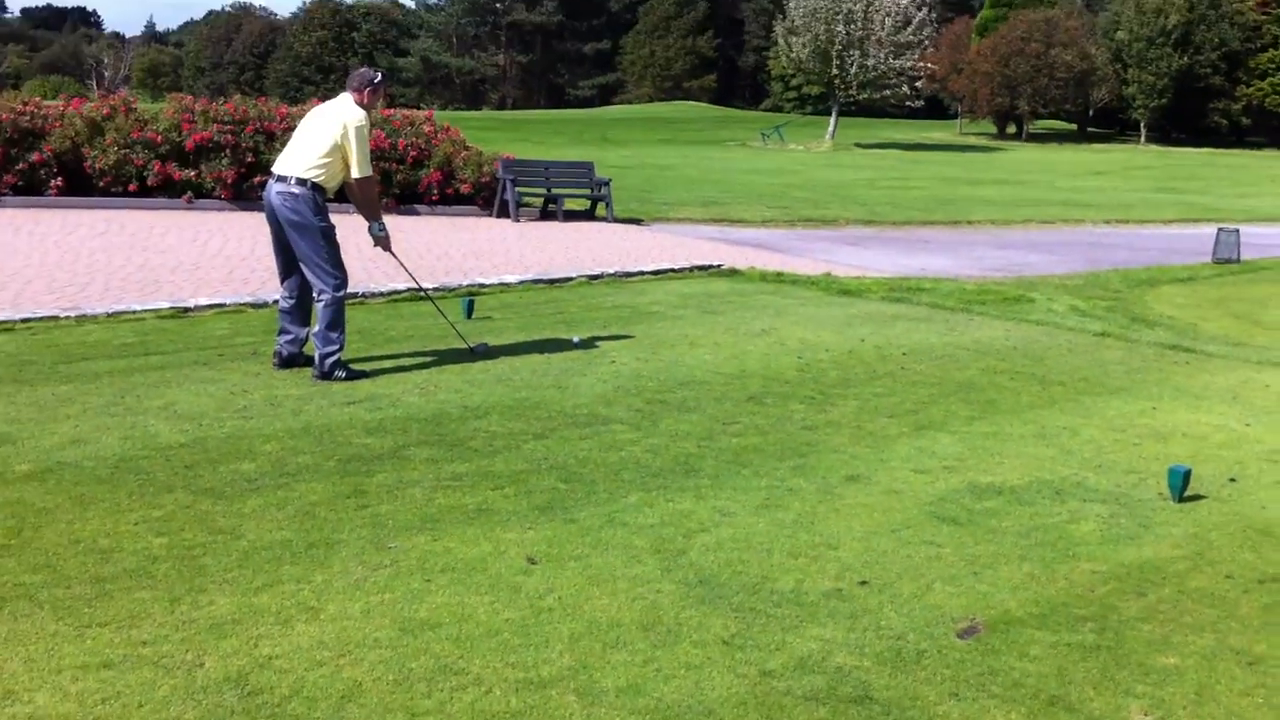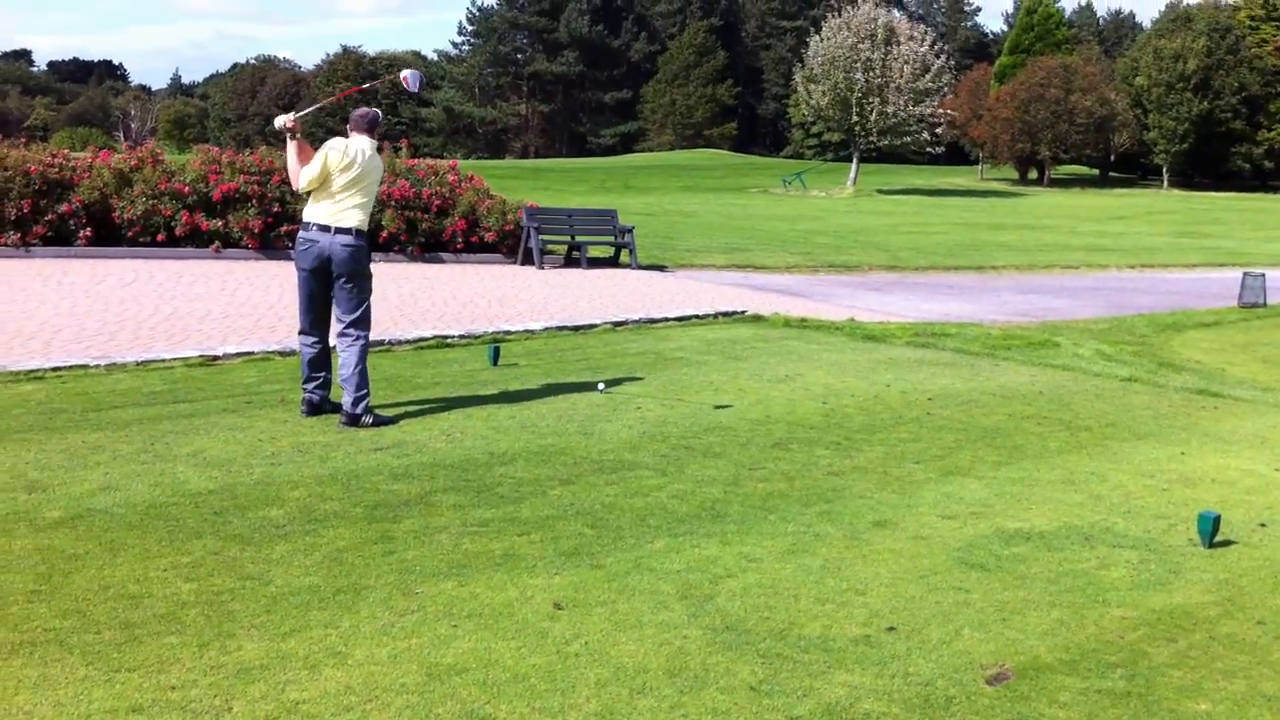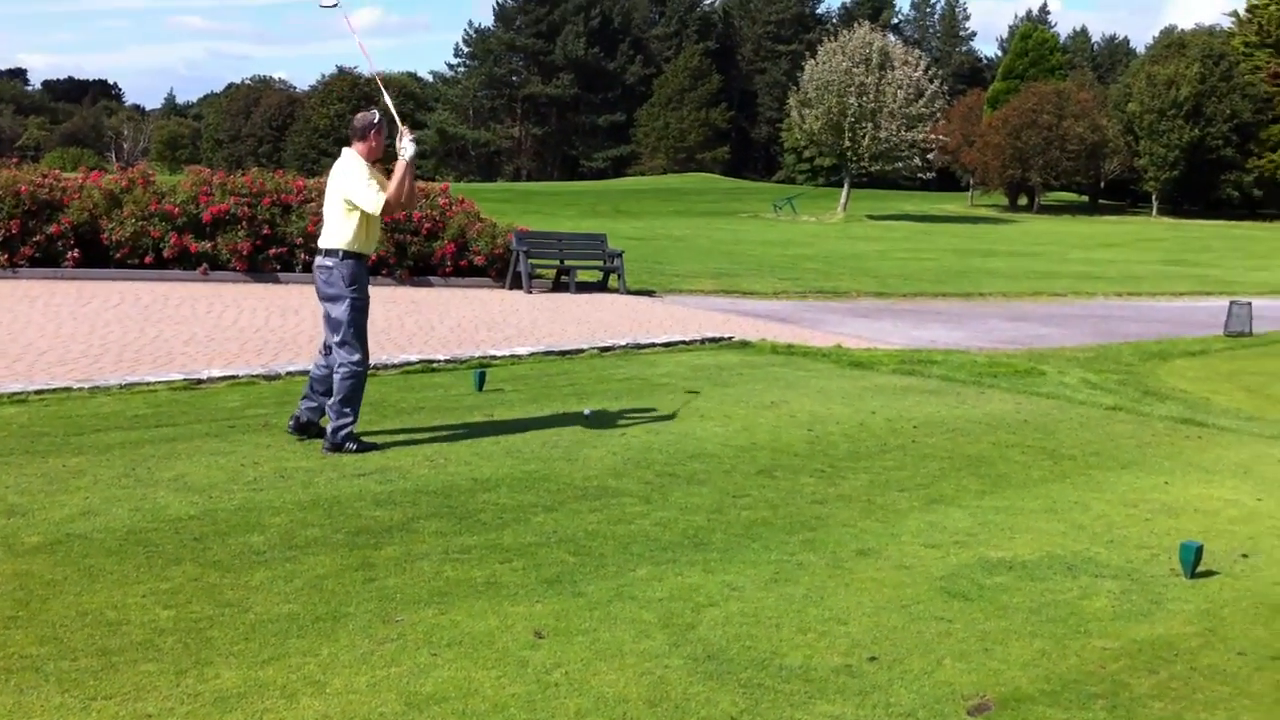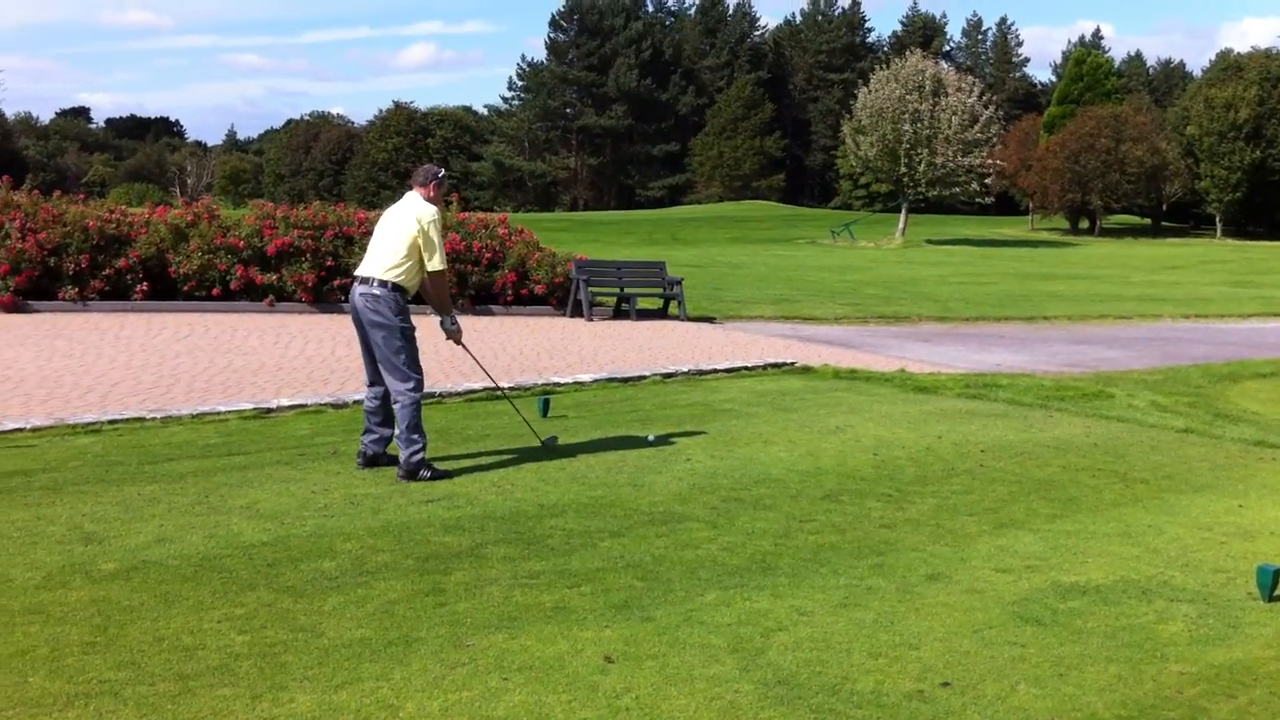
dt=1s
person 1, frame 1
left shoulder: (327, 109)
right shoulder: (355, 116)
left elbow: (348, 179)
right elbow: (363, 180)
left wrist: (370, 220)
right wrist: (377, 225)
left hip: (276, 190)
right hip: (299, 196)
left knee: (295, 279)
right knee: (331, 283)
left ankle: (288, 350)
right ankle: (328, 362)
person 1, frame 2
left shoulder: (339, 147)
right shoulder: (376, 162)
left elbow: (302, 182)
right elbow: (321, 162)
left wrist: (292, 137)
right wrist: (296, 136)
left hip: (311, 239)
right hip: (350, 244)
left knee: (313, 327)
right knee: (353, 329)
left ankle: (314, 397)
right ankle: (355, 408)
person 1, frame 3
left shoulder: (358, 167)
right shoulder: (353, 169)
left elbow: (406, 198)
right elbow: (386, 208)
left wrist: (403, 159)
right wrist: (403, 163)
left hip: (332, 264)
right hip: (342, 266)
left knee: (333, 349)
right knee: (351, 354)
left ankle: (306, 417)
right ankle: (339, 434)
person 1, frame 4
left shoulder: (397, 209)
right shoulder: (427, 212)
left elbow: (419, 273)
right elbow: (437, 273)
left wrist: (441, 313)
right wrist: (449, 317)
left hip: (361, 293)
right hip: (383, 297)
left knee: (380, 379)
right knee: (406, 382)
left ankle: (372, 449)
right ankle: (412, 461)
